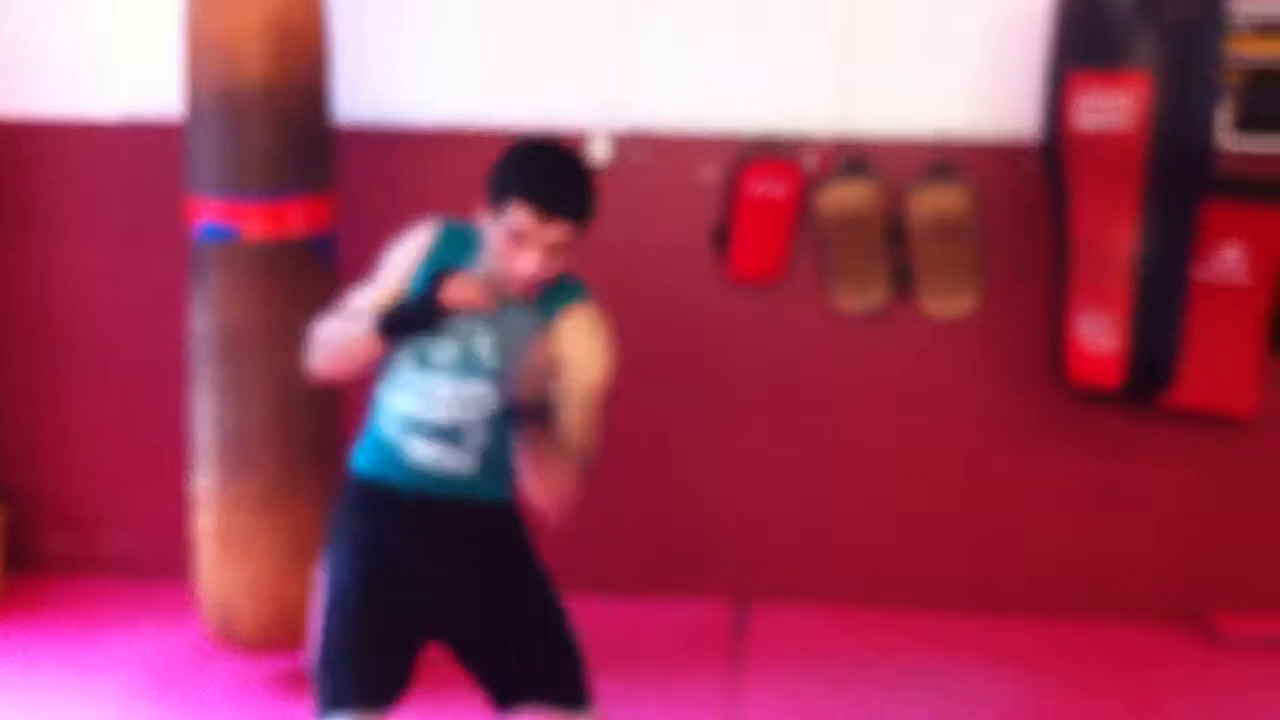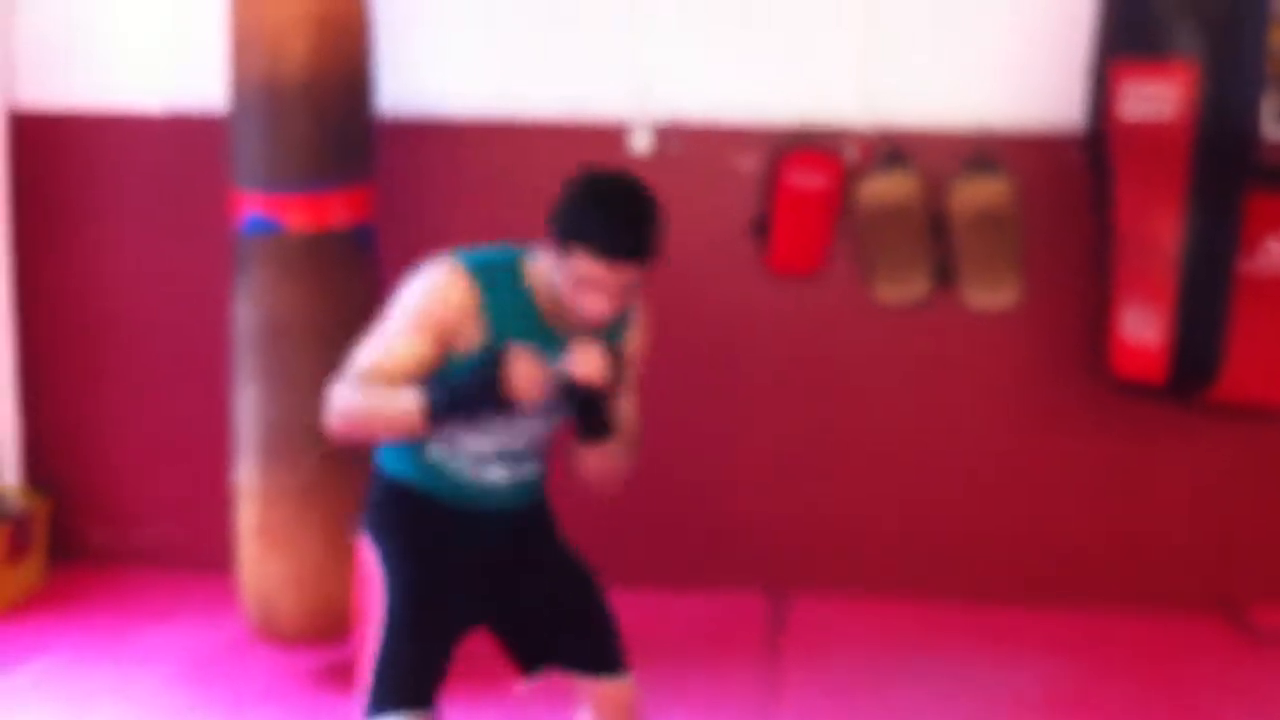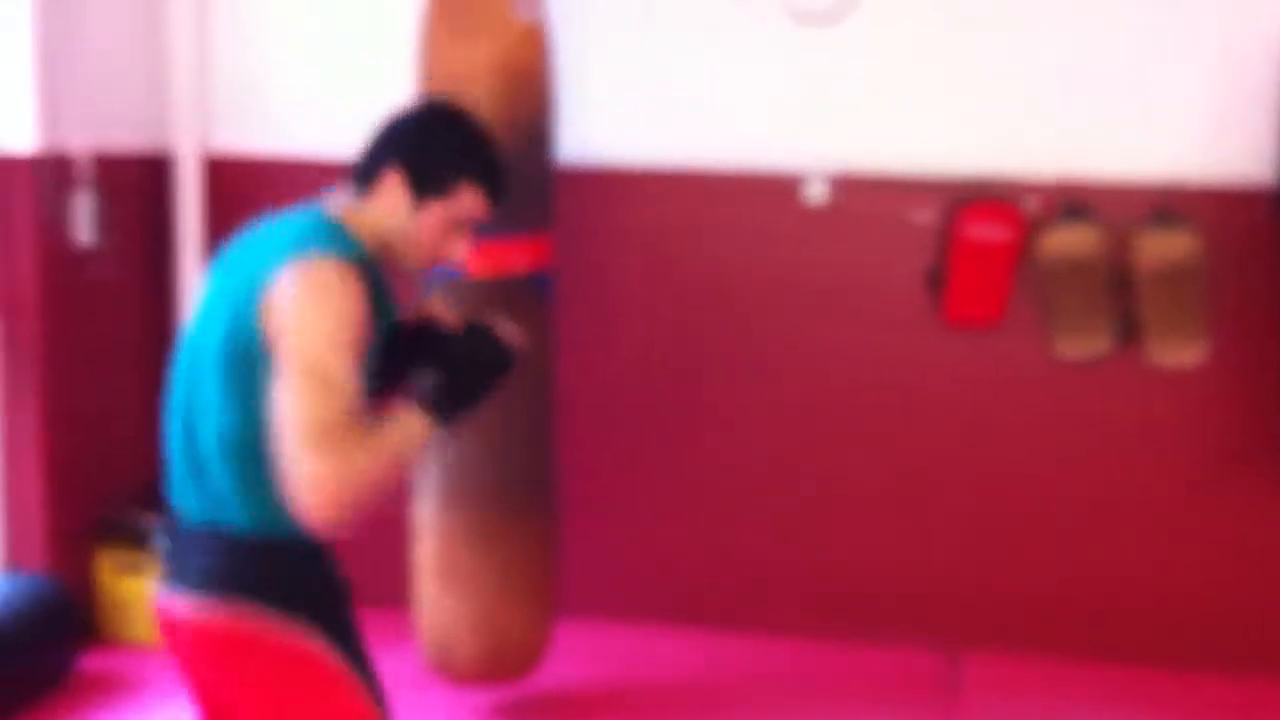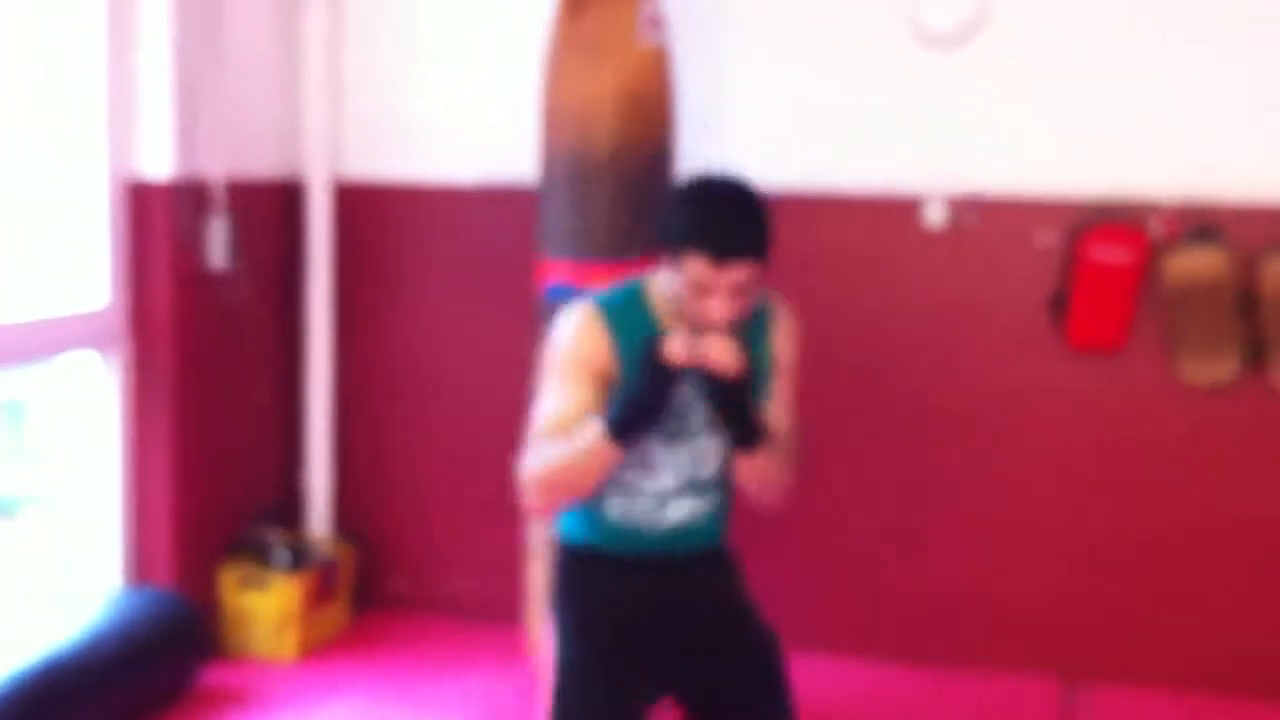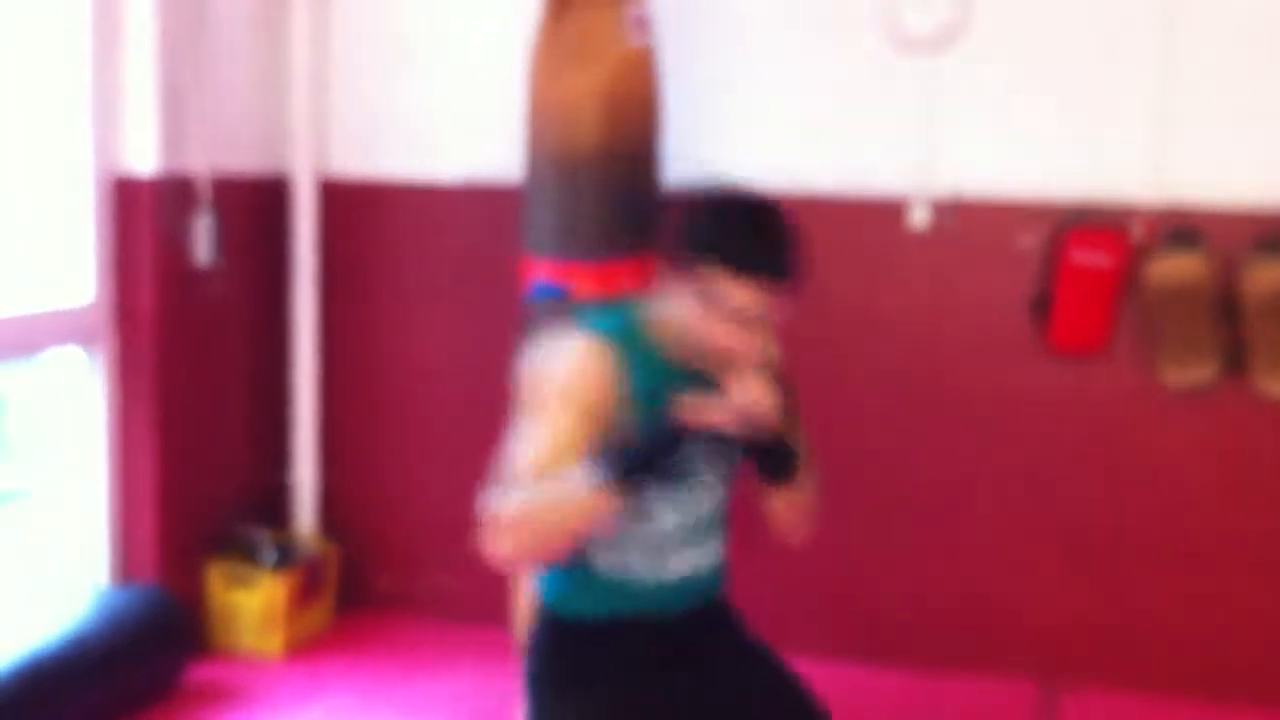
dt=1s
person 1, frame 1
left shoulder: (576, 323)
right shoulder: (429, 247)
left elbow: (553, 496)
right elbow: (324, 355)
left wrist: (532, 412)
right wrist: (401, 319)
left hip: (485, 532)
right hip: (382, 521)
person 1, frame 2
left shoulder: (620, 320)
right shoulder: (456, 289)
left elbow: (609, 472)
right elbow: (342, 410)
left wrist: (597, 409)
right wrist: (460, 395)
left hip: (518, 526)
right hip: (416, 519)
person 1, frame 3
left shoulder: (276, 243)
right shoulder: (324, 283)
right elbow: (324, 494)
left wrist: (398, 354)
right wrist: (444, 396)
left hip: (213, 567)
right hip: (263, 584)
person 1, frame 4
left shoulder: (770, 326)
right shoulder: (592, 329)
left elbow: (772, 491)
right elbow: (539, 493)
left wrist: (738, 412)
right wrist: (633, 408)
left hip: (701, 576)
right hip: (602, 581)
person 1, frame 5
left shoulder: (750, 355)
right shoulder: (581, 359)
left elbow: (799, 527)
right elbow: (510, 542)
left wrist: (776, 448)
right wrist: (649, 447)
left hip: (703, 644)
right hip: (585, 652)
